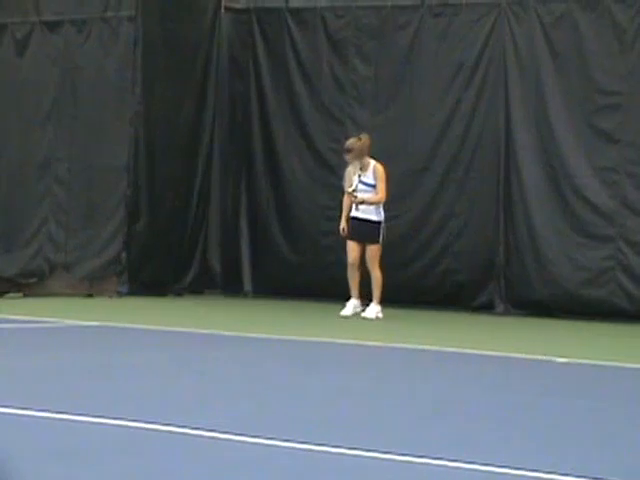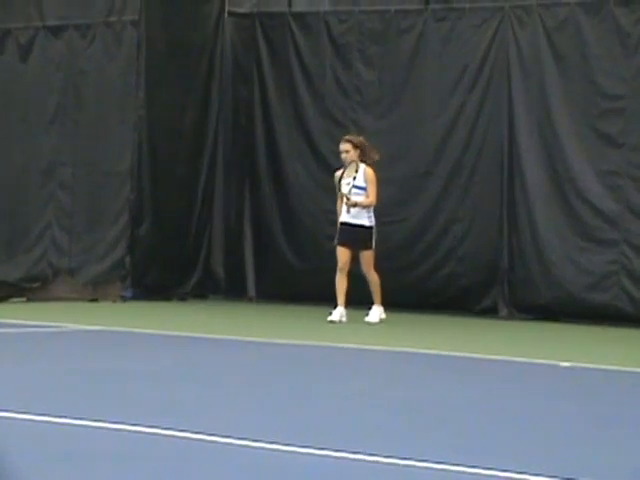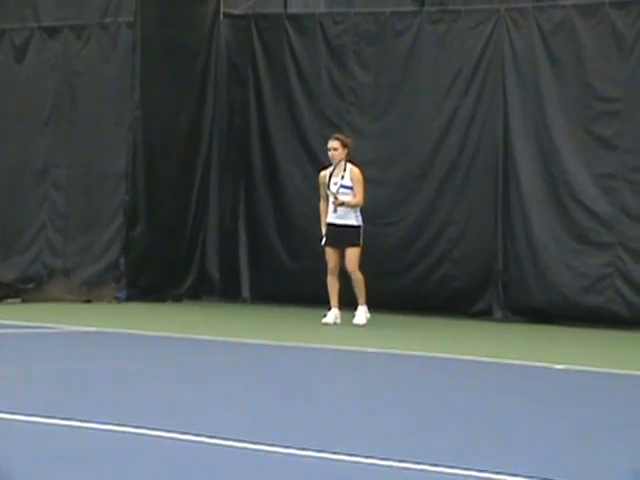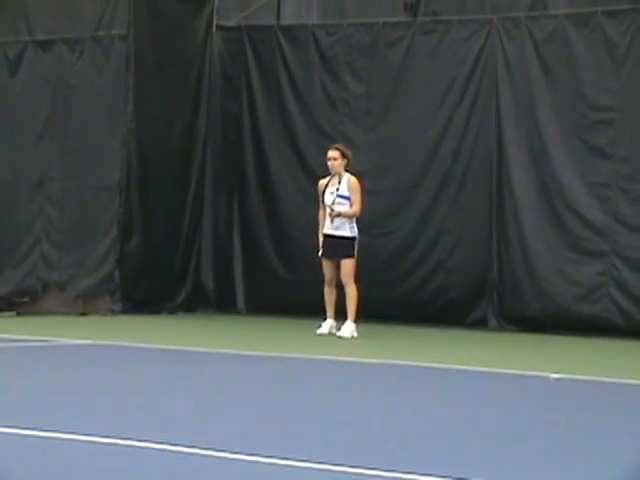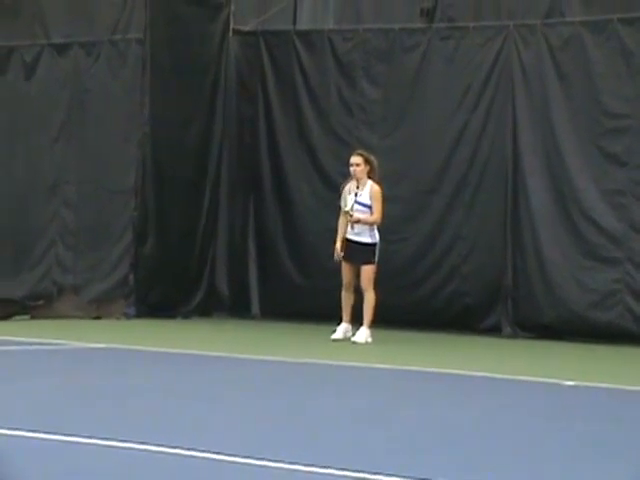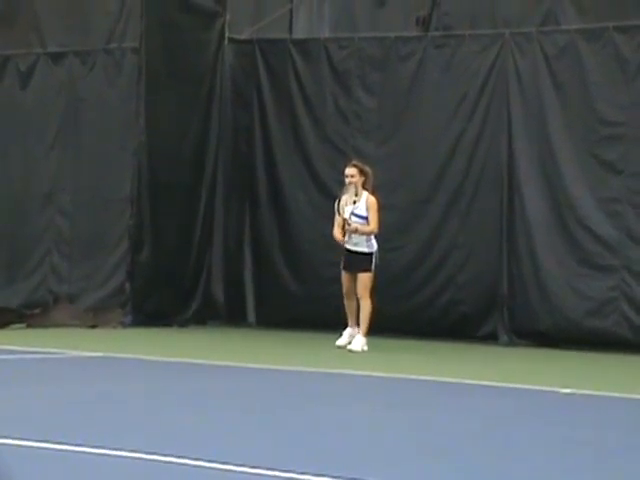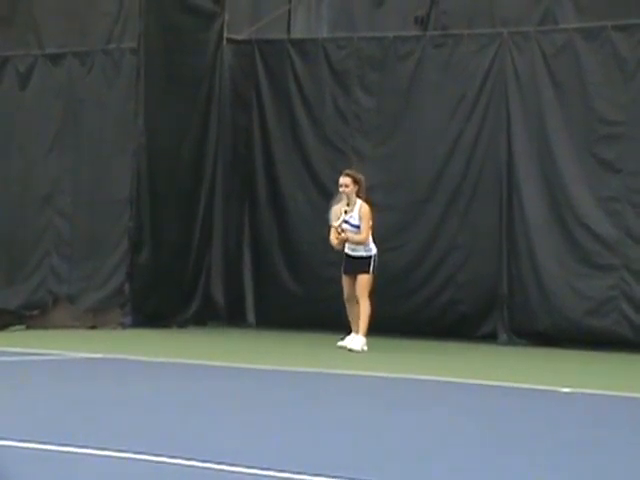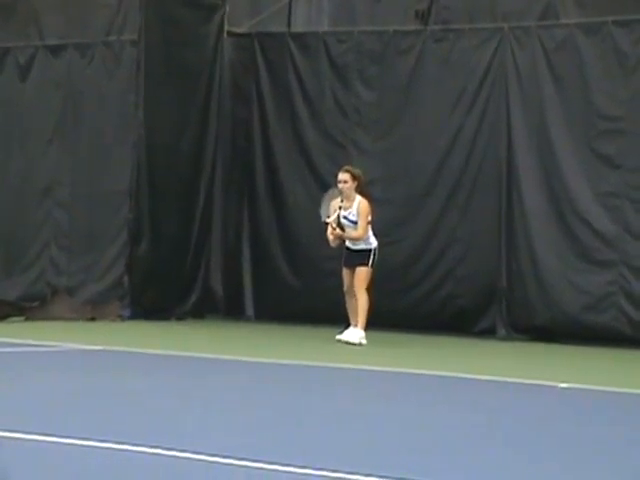
dt=0.3s
person 1, frame 1
left shoulder: (377, 169)
right shoulder: (350, 170)
left elbow: (381, 197)
left wrist: (362, 199)
right wrist: (343, 219)
left hip: (373, 221)
right hip: (355, 220)
left knee: (372, 265)
right knee: (352, 262)
left ankle: (375, 306)
right ankle: (354, 301)
person 1, frame 2
left shoulder: (367, 172)
right shoulder: (340, 175)
left elbow: (372, 200)
left wrist: (356, 202)
right wrist: (339, 222)
left hip: (364, 226)
right hip: (345, 225)
left knee: (368, 270)
right knee: (341, 268)
left ankle: (377, 308)
right ankle: (340, 309)
person 1, frame 3
left shoulder: (354, 172)
right shoulder: (324, 175)
left elbow: (359, 200)
left wrist: (343, 201)
right wrist: (323, 225)
left hip: (351, 226)
right hip: (332, 226)
left knee: (352, 269)
right knee: (332, 270)
left ankle: (362, 308)
right ankle: (334, 311)
person 1, frame 4
left shoulder: (351, 181)
right shoulder: (323, 184)
left elbow: (357, 210)
left wrist: (340, 212)
right wrist: (320, 235)
left hip: (347, 237)
right hip: (329, 236)
left knee: (347, 280)
right knee: (329, 281)
left ankle: (350, 324)
right ankle: (330, 321)
person 1, frame 5
left shoulder: (374, 189)
right shoulder: (346, 189)
left elbow: (377, 218)
right elbow: (343, 217)
left wrist: (359, 218)
right wrist: (339, 241)
left hip: (368, 243)
right hip: (350, 241)
left knee: (366, 287)
right knee: (347, 285)
left ankle: (365, 330)
right ankle: (345, 325)
person 1, frame 6
left shoulder: (370, 200)
right shoulder: (342, 200)
left elbow: (374, 229)
right elbow: (337, 227)
left wrist: (357, 229)
right wrist: (340, 237)
left hip: (366, 253)
right hip: (349, 251)
left knee: (363, 294)
right knee: (348, 293)
left ankle: (361, 338)
right ankle: (352, 328)
person 1, frame 7
left shoulder: (363, 208)
left elbow: (364, 238)
right elbow: (333, 235)
left wrist: (347, 238)
right wrist: (336, 242)
left hip: (366, 256)
right hip: (349, 256)
left knee: (361, 295)
right knee: (348, 297)
left ankle: (361, 338)
right ankle: (354, 333)
person 1, frame 8
left shoulder: (362, 204)
right shoulder: (336, 204)
left elbow: (360, 234)
right elbow: (331, 229)
left wrist: (342, 234)
right wrist: (332, 238)
left hip: (366, 249)
right hip: (350, 249)
left knee: (359, 287)
right knee: (348, 290)
left ankle: (360, 332)
right ankle: (353, 327)
